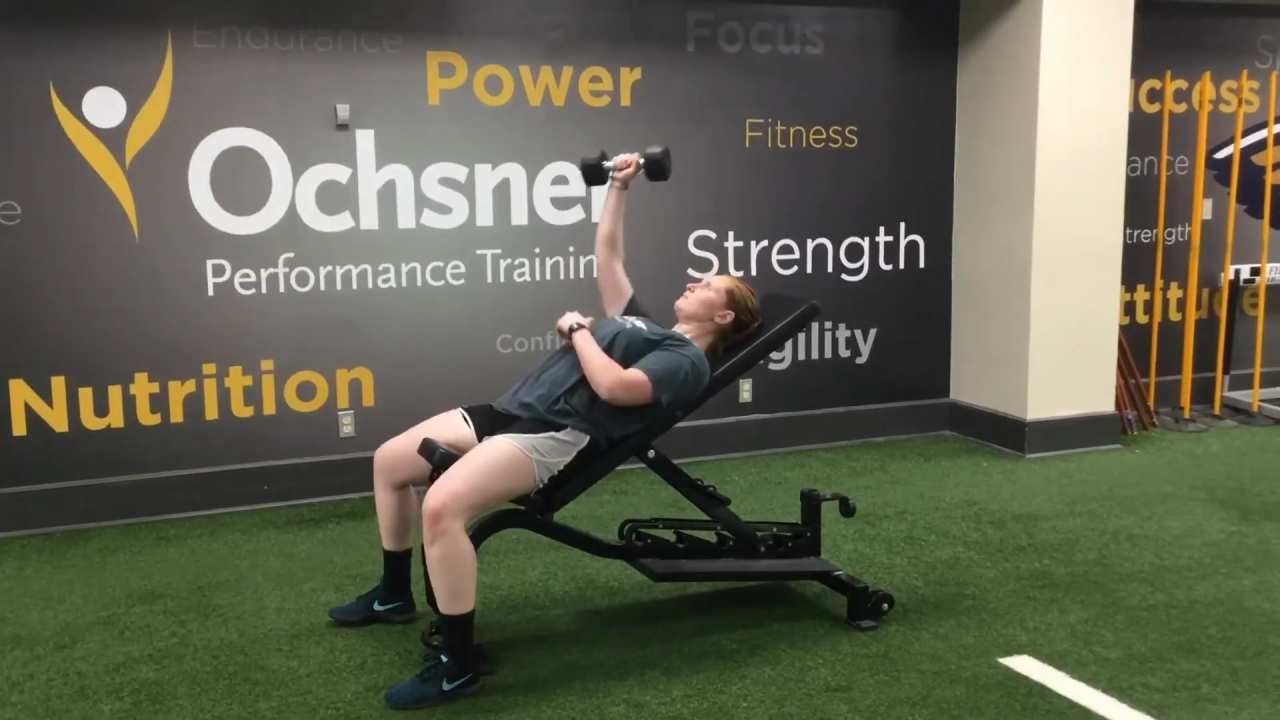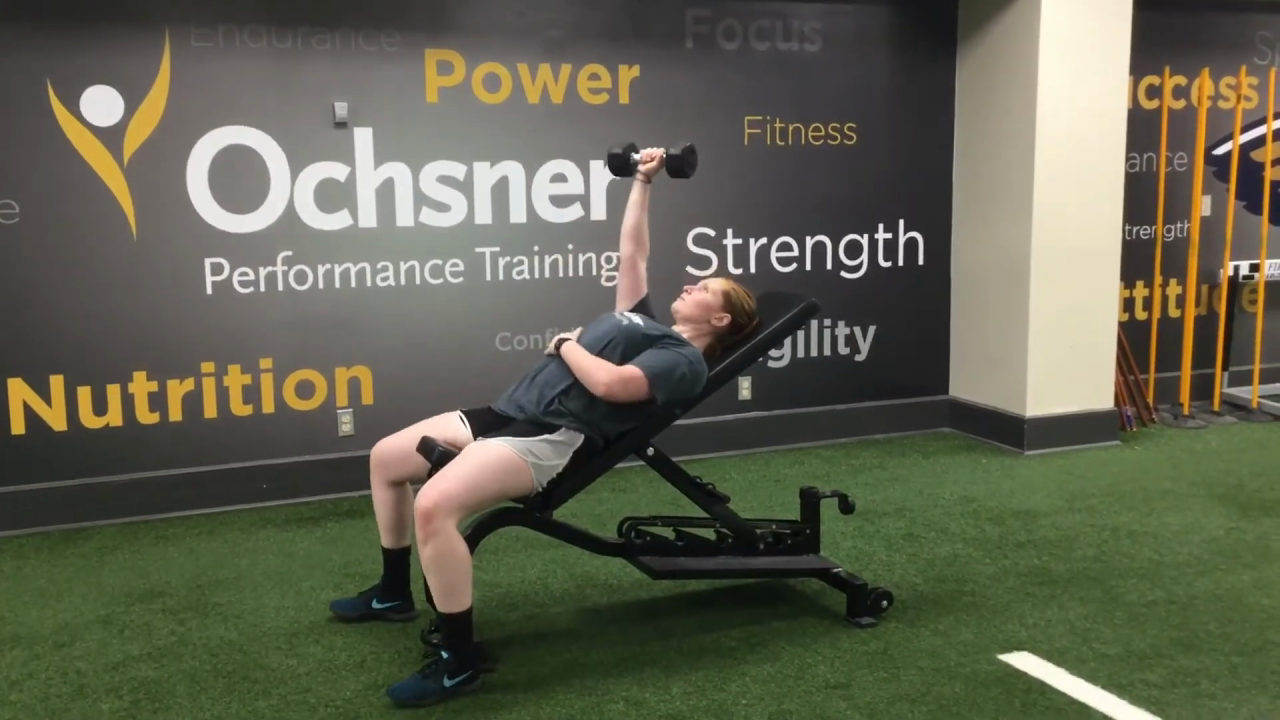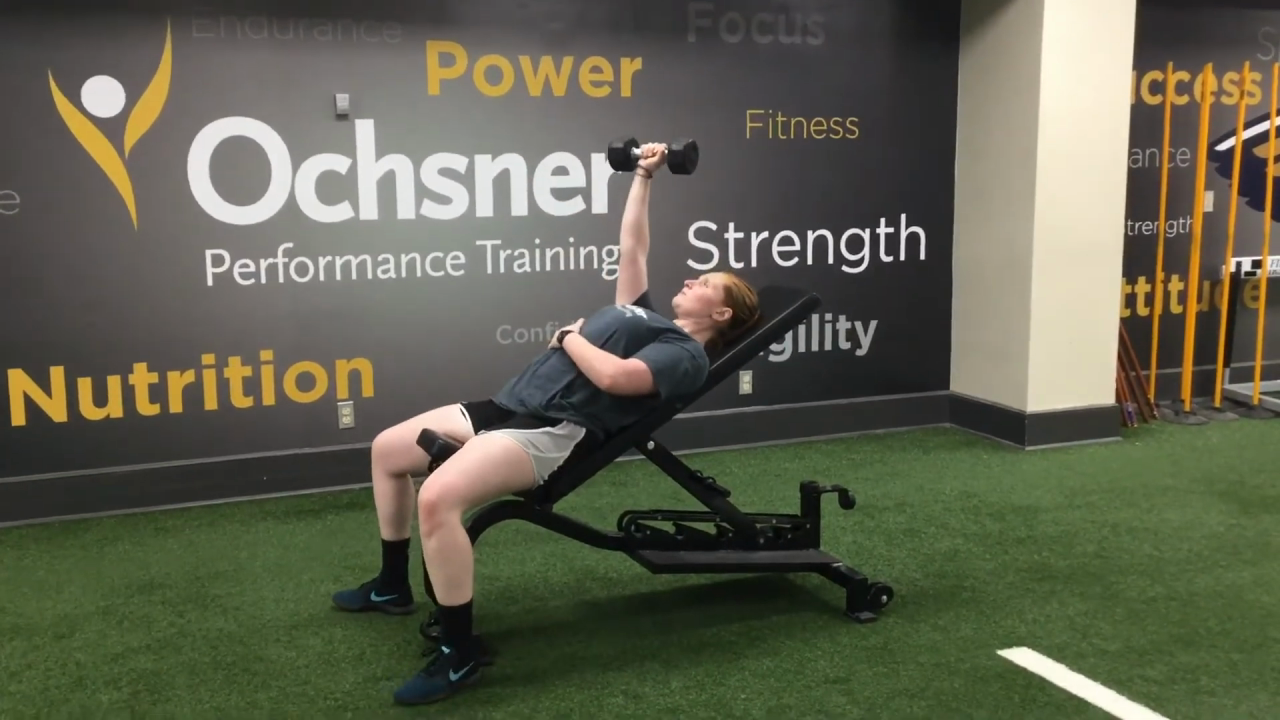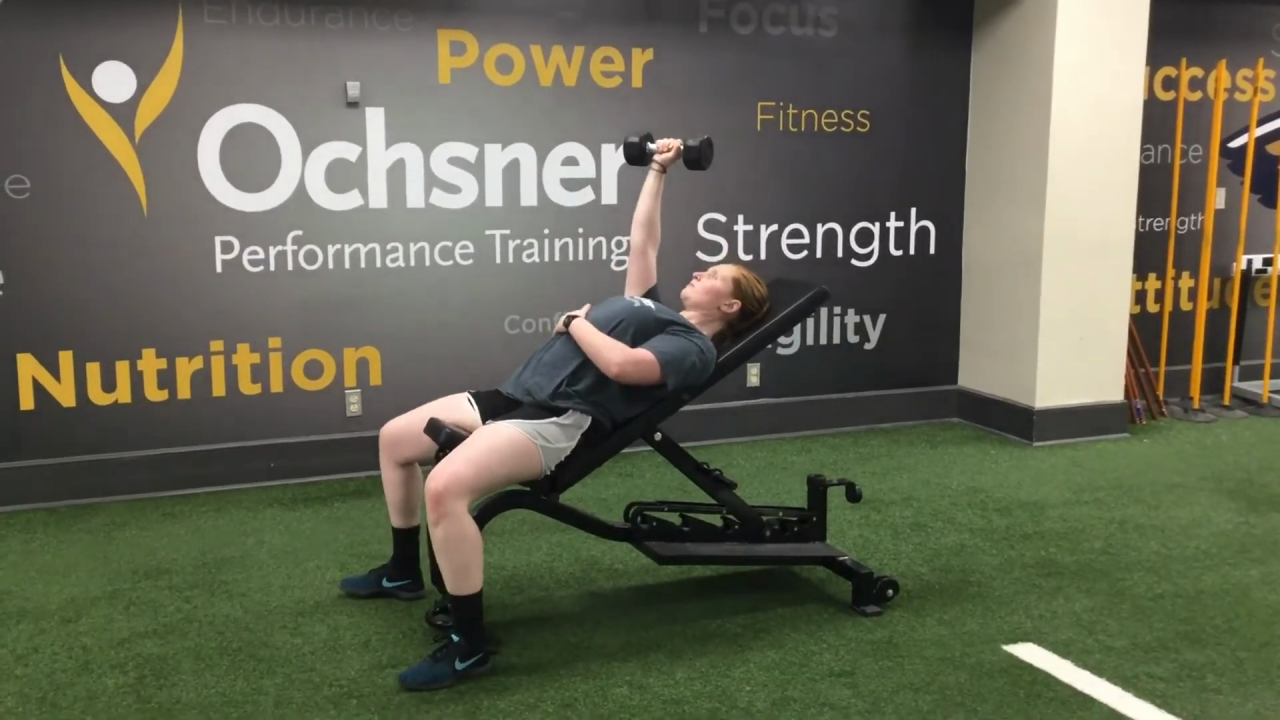
dt=0.5s
person 1, frame 1
left shoulder: (687, 361)
right shoulder: (642, 323)
left elbow: (615, 387)
right elbow: (607, 256)
left wrist: (579, 330)
right wrist: (616, 187)
left hip: (555, 435)
right hip: (510, 411)
left knee: (443, 507)
right knee: (387, 462)
left ankle: (458, 665)
right ankle: (394, 595)
person 1, frame 2
left shoulder: (684, 360)
right shoulder: (643, 324)
left elbow: (608, 383)
right elbow: (632, 252)
left wrist: (566, 344)
right wrist: (642, 182)
left hip: (552, 437)
right hip: (509, 414)
left knee: (434, 507)
right knee: (384, 458)
left ankle: (458, 660)
right ankle: (394, 592)
person 1, frame 3
left shoulder: (686, 354)
right shoulder: (643, 315)
left elbow: (613, 375)
right elbow: (632, 247)
left wrist: (569, 336)
right wrist: (643, 175)
left hip: (554, 429)
right hip: (509, 405)
left knee: (438, 499)
right knee: (385, 451)
left ankle: (459, 653)
right ankle: (392, 585)
person 1, frame 4
left shoulder: (693, 348)
right shoulder: (652, 307)
left elbow: (620, 364)
right elbow: (642, 240)
left wrist: (576, 322)
right wrist: (657, 170)
left hip: (559, 419)
right hip: (516, 395)
left knee: (444, 488)
right knee: (393, 439)
left ankle: (469, 642)
right ankle: (403, 570)
